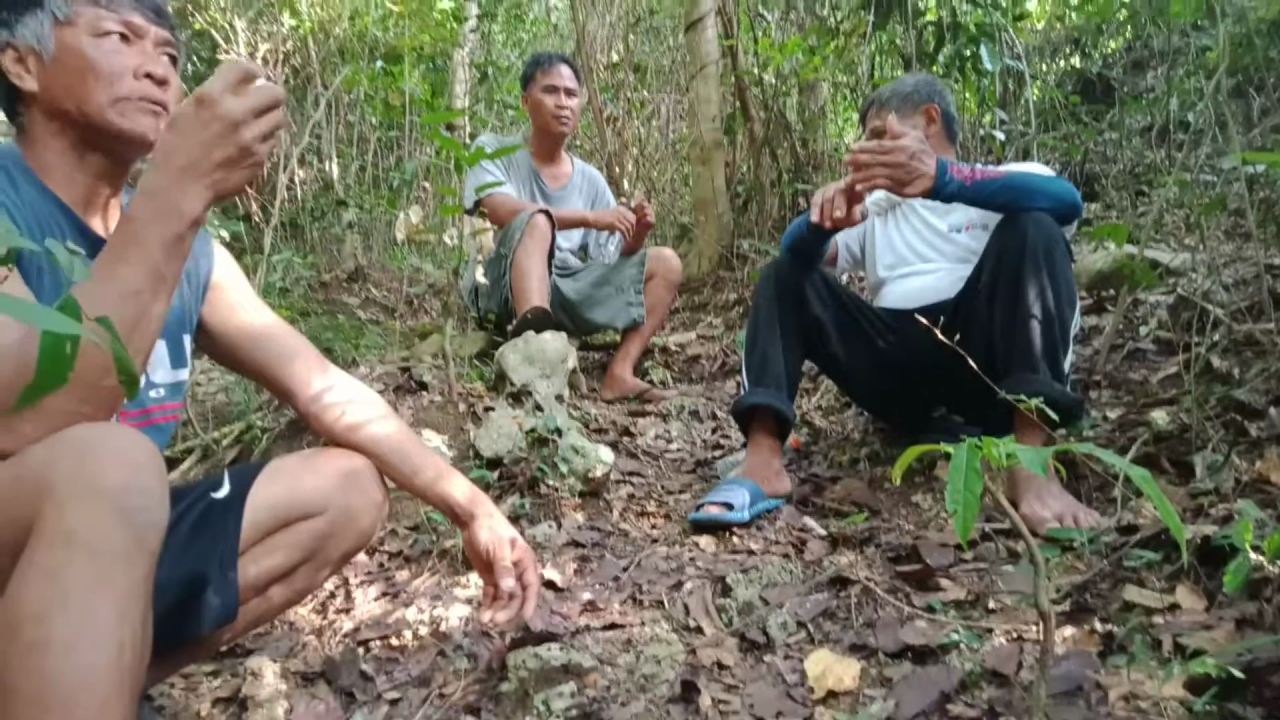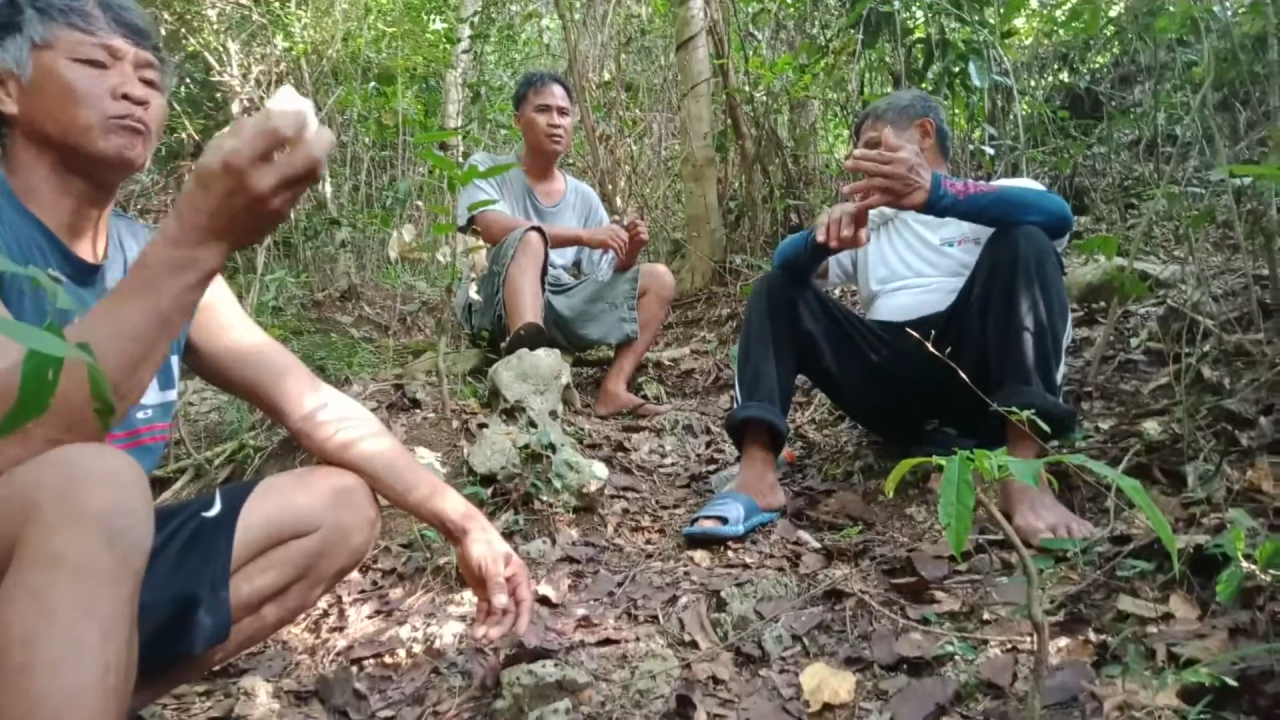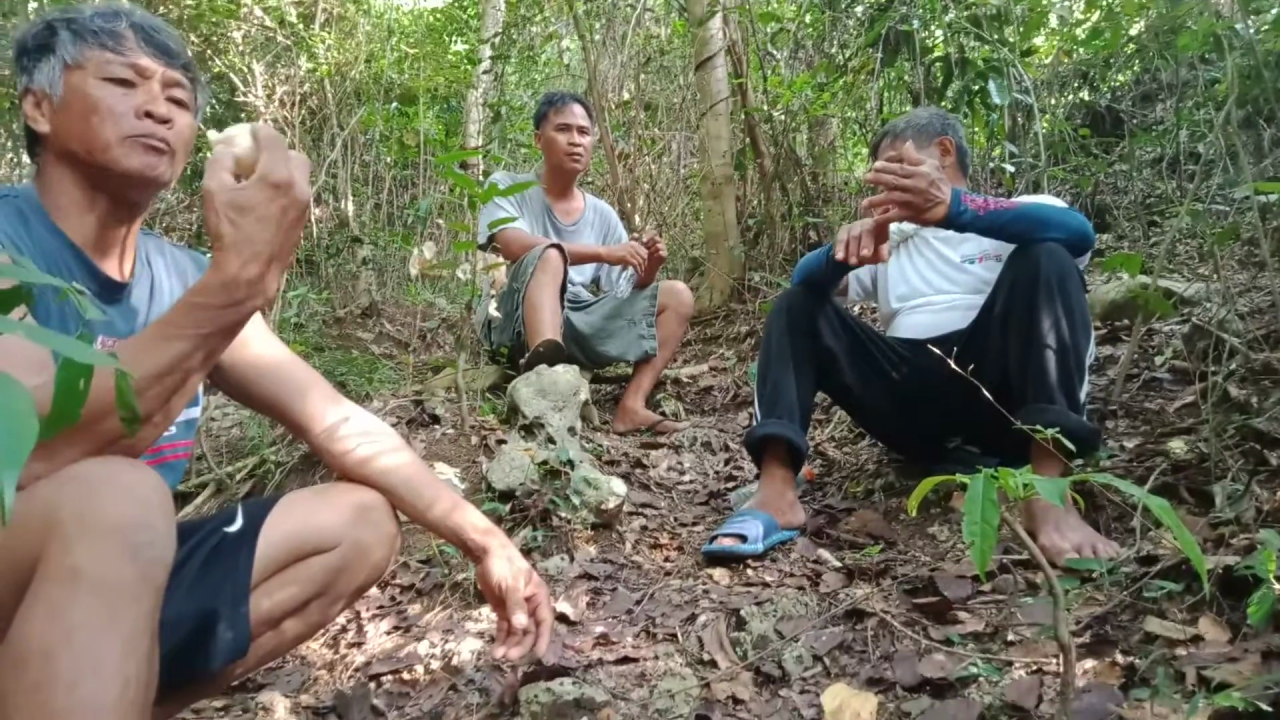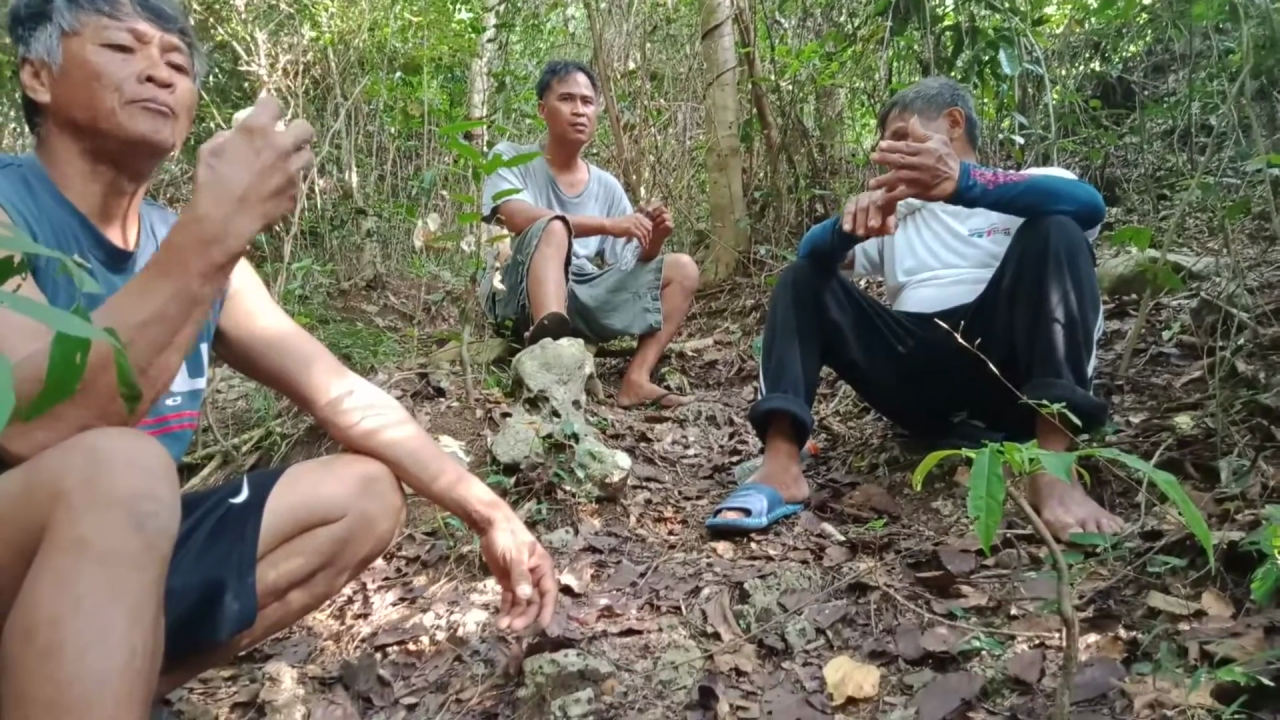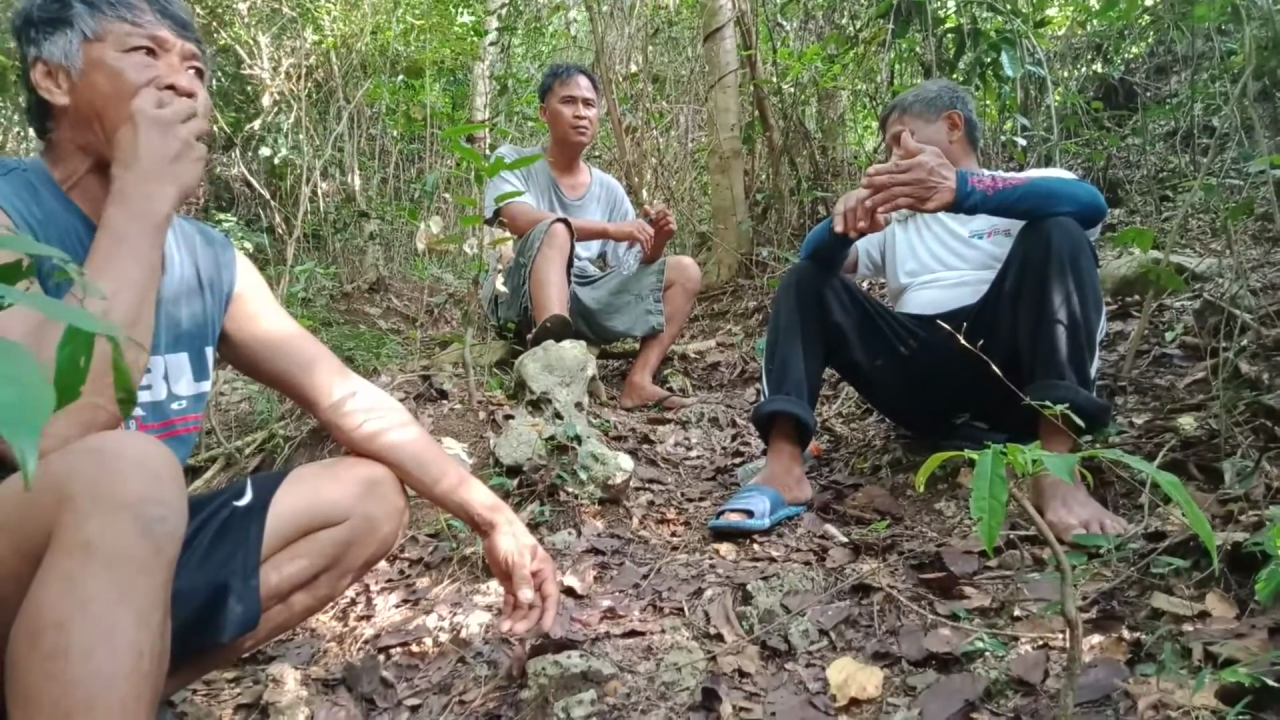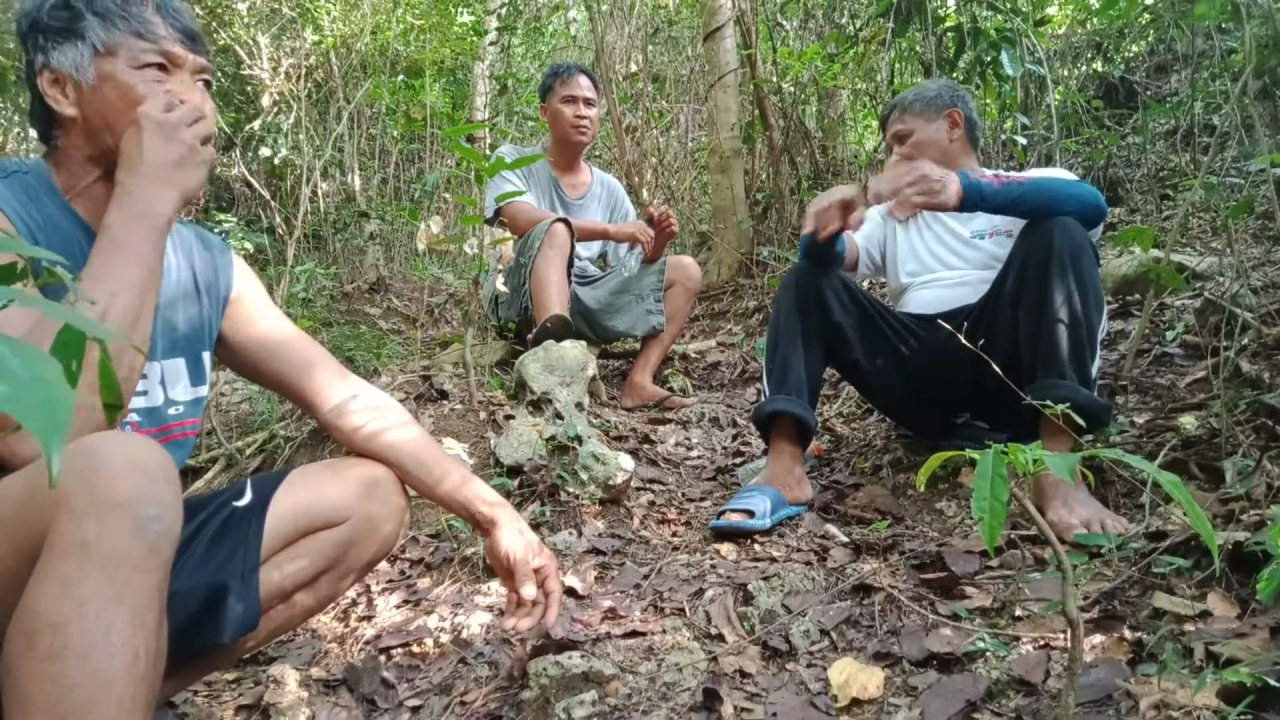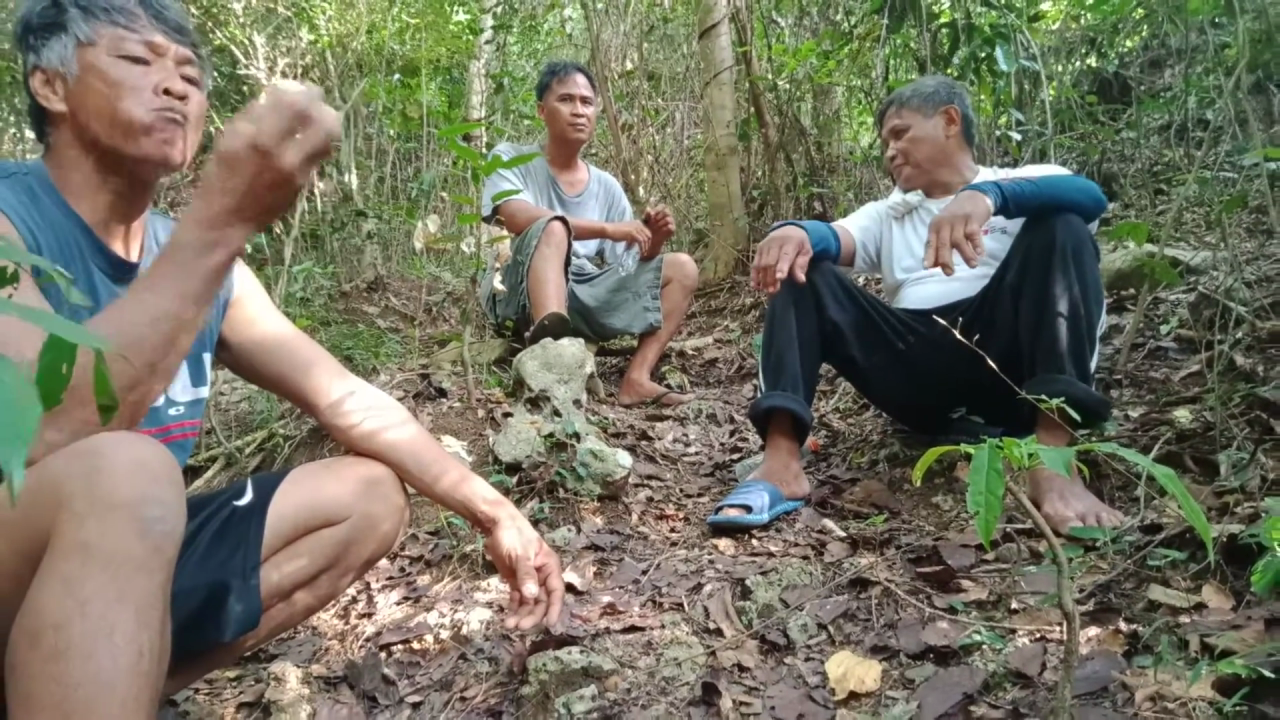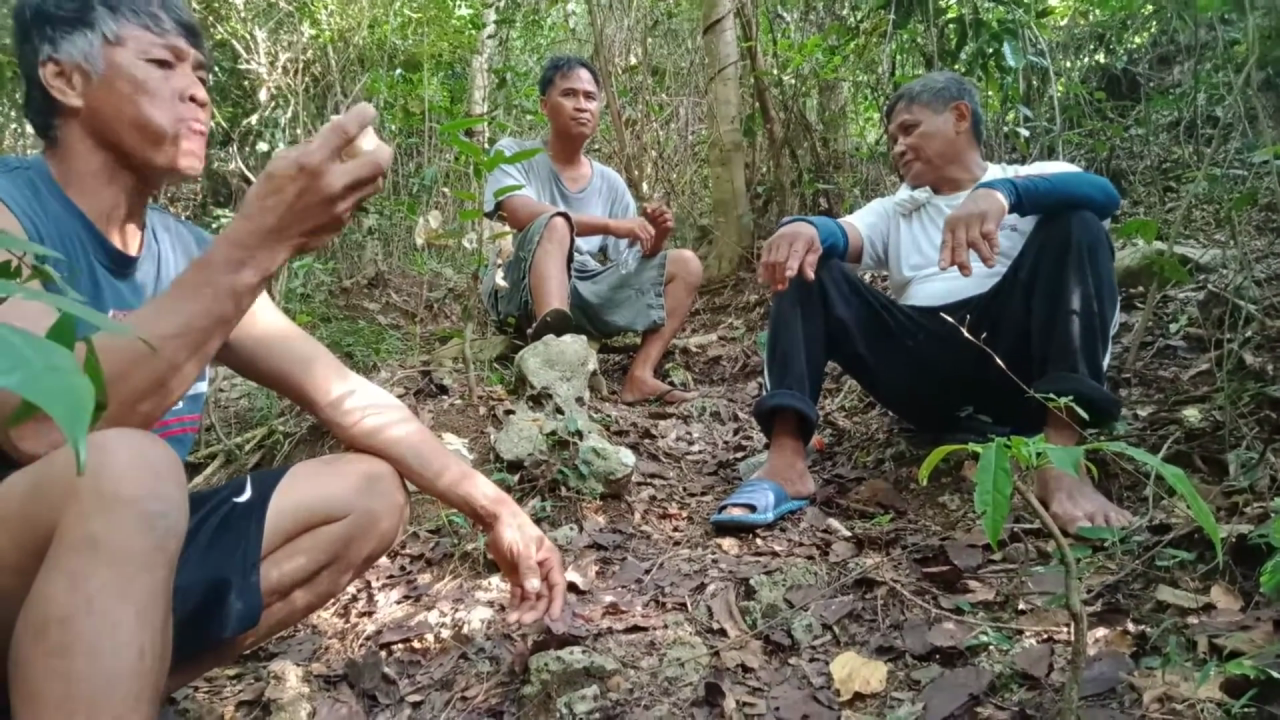
dt=0.5s
person 1, frame 1
left shoulder: (187, 252)
left elbow: (324, 388)
left wrist: (469, 506)
right wrist: (177, 192)
left hip: (106, 551)
left knee: (349, 487)
person 1, frame 2
left shoulder: (159, 261)
left elbow: (315, 405)
left wrist: (462, 521)
right wrist: (199, 239)
left hip: (99, 565)
left knee: (341, 506)
right knee: (93, 485)
person 1, frame 3
left shoulder: (184, 277)
left elbow: (336, 420)
left wrist: (481, 538)
right wrist: (242, 277)
left hip: (119, 579)
left knee: (360, 522)
right knee: (116, 498)
person 1, frame 4
left shoulder: (189, 249)
left elbow: (342, 393)
left wrist: (487, 511)
right wrist: (217, 225)
left hip: (122, 555)
left knee: (365, 493)
right knee: (119, 466)
person 1, frame 5
left shoulder: (209, 260)
left elbow: (348, 397)
left wrist: (490, 515)
right wrist: (142, 199)
left hip: (127, 559)
left knee: (369, 496)
right knee: (126, 470)
person 1, frame 6
left shoulder: (206, 265)
left elbow: (347, 399)
left wrist: (491, 513)
right wrist: (145, 202)
left hip: (125, 558)
left knee: (370, 498)
right knee: (120, 470)
person 1, frame 7
left shoulder: (196, 258)
left elbow: (345, 399)
left wrist: (492, 511)
right wrist: (224, 222)
left hip: (126, 560)
left knee: (369, 496)
right knee: (124, 472)
person 1, frame 8
left shoulder: (193, 254)
left elbow: (344, 394)
left wrist: (492, 507)
right wrist: (258, 242)
left hip: (127, 553)
left knee: (370, 493)
right knee: (123, 468)
person 2, frame 1
left shoulder: (1008, 182)
right shoulder: (877, 209)
left elbow: (1066, 200)
right elbow: (794, 251)
left wrist: (939, 178)
right wrist: (822, 216)
left hip: (984, 358)
right hip: (900, 372)
left knee: (1029, 229)
right knee: (783, 275)
left ankle: (1031, 463)
right ankle: (763, 461)
person 2, frame 2
left shoulder: (997, 203)
right shoulder: (872, 224)
left elbow: (1057, 215)
right elbow: (786, 262)
left wrist: (934, 192)
right wrist: (825, 234)
left hip: (975, 369)
right hip: (893, 386)
left knee: (1021, 242)
right knee: (776, 288)
left ankle: (1023, 475)
right ankle: (757, 476)
person 2, frame 3
left shoulder: (1017, 217)
right shoulder: (890, 242)
left elbow: (1078, 232)
right elbow: (805, 278)
left wrist: (952, 207)
right wrist: (844, 250)
left hip: (997, 391)
right hip: (914, 405)
left knee: (1042, 258)
right knee: (796, 306)
left ankle: (1048, 495)
right ankle: (776, 491)
person 2, frame 4
left shoulder: (1028, 191)
right shoulder: (898, 213)
left elbow: (1089, 204)
right elbow: (811, 251)
left wrist: (963, 181)
right wrist: (852, 223)
left hip: (1004, 363)
right hip: (919, 378)
left knee: (1053, 232)
right knee: (801, 279)
left ankle: (1053, 469)
right ankle: (781, 466)
person 2, frame 5
left shoulder: (1027, 188)
right shoulder: (895, 218)
left elbow: (1089, 203)
right elbow: (816, 256)
left wrist: (960, 189)
right wrist: (844, 222)
left hip: (1007, 364)
right hip: (920, 379)
left knee: (1054, 232)
right knee: (805, 281)
left ankle: (1056, 469)
right ankle: (783, 466)
person 2, frame 6
left shoulder: (1030, 190)
right shoulder: (892, 217)
left elbow: (1090, 204)
right elbow: (822, 257)
left wrist: (963, 189)
right wrist: (829, 224)
left hip: (1009, 364)
right hip: (923, 379)
left knee: (1056, 232)
right knee: (806, 280)
left ankle: (1057, 468)
right ankle: (784, 467)
person 2, frame 7
left shoulder: (1024, 185)
right shoulder: (887, 215)
left elbow: (1089, 197)
right elbow: (832, 240)
left wrist: (984, 196)
right wrist: (794, 232)
left hip: (1006, 359)
right hip: (919, 374)
left knee: (1058, 226)
right knee: (801, 270)
left ankle: (1052, 461)
right ankle: (781, 460)
person 2, frame 8
left shoulder: (1033, 181)
right shoulder: (894, 211)
left elbow: (1102, 194)
right elbow: (842, 236)
left wrist: (999, 193)
right wrist: (803, 228)
left hip: (1015, 356)
right hip: (927, 371)
left knee: (1074, 223)
right knee: (807, 264)
left ankle: (1062, 460)
right ankle: (786, 459)
person 3, frame 1
left shoulder: (591, 179)
right shoulder: (493, 149)
left elbow: (614, 263)
right elbow: (500, 211)
left wrist: (634, 238)
right wrist: (590, 219)
left hip: (567, 291)
right hip: (501, 288)
left knee: (665, 263)
right knee: (537, 220)
left ankle: (619, 374)
right ankle: (531, 333)
person 3, frame 2
left shoulder: (584, 197)
right shoulder: (486, 168)
left elbow: (607, 279)
right elbow: (493, 229)
left wrist: (628, 254)
right wrist: (584, 236)
left hip: (560, 308)
right hip: (495, 306)
left knee: (659, 279)
right knee: (530, 237)
left ankle: (613, 389)
right ankle: (525, 349)
person 3, frame 3
left shoulder: (603, 215)
right shoulder: (507, 187)
left elbow: (627, 295)
right elbow: (513, 245)
left wrist: (647, 269)
right wrist: (604, 252)
left hip: (579, 324)
right hip: (515, 323)
left knee: (677, 296)
right knee: (550, 254)
left ankle: (631, 406)
right ankle: (544, 370)
person 3, frame 4
left shoulder: (607, 187)
right shoulder: (510, 158)
left elbow: (631, 268)
right elbow: (517, 218)
left wrist: (652, 242)
right wrist: (608, 225)
left hip: (584, 298)
right hip: (519, 295)
left knee: (682, 269)
right knee: (554, 227)
left ankle: (636, 380)
right ankle: (548, 340)
person 3, frame 5
left shoulder: (609, 189)
right shoulder: (512, 161)
left elbow: (634, 268)
right elbow: (520, 220)
left wrist: (654, 243)
right wrist: (610, 229)
left hip: (587, 300)
right hip: (521, 297)
left knee: (685, 271)
right knee: (556, 228)
left ankle: (638, 382)
right ankle: (550, 345)
person 3, frame 6
left shoulder: (610, 189)
right shoulder: (512, 160)
left elbow: (634, 270)
right elbow: (520, 220)
left wrist: (655, 244)
right wrist: (610, 230)
left hip: (587, 299)
right hip: (521, 297)
left knee: (685, 271)
right knee: (557, 229)
left ankle: (639, 382)
right ankle: (551, 343)
person 3, frame 7
left shoulder: (607, 187)
right shoulder: (510, 158)
left elbow: (630, 267)
right elbow: (518, 219)
left wrist: (651, 243)
right wrist: (607, 229)
left hip: (585, 297)
right hip: (519, 295)
left knee: (681, 268)
right knee: (553, 227)
left ankle: (636, 379)
right ankle: (548, 340)
person 3, frame 8
left shoulder: (610, 183)
right shoulder: (513, 153)
left elbow: (632, 261)
right elbow: (520, 215)
left wrist: (653, 239)
right wrist: (610, 226)
left hip: (588, 293)
right hip: (520, 291)
left knee: (686, 265)
right knee: (556, 223)
left ankle: (640, 377)
right ankle: (551, 339)
